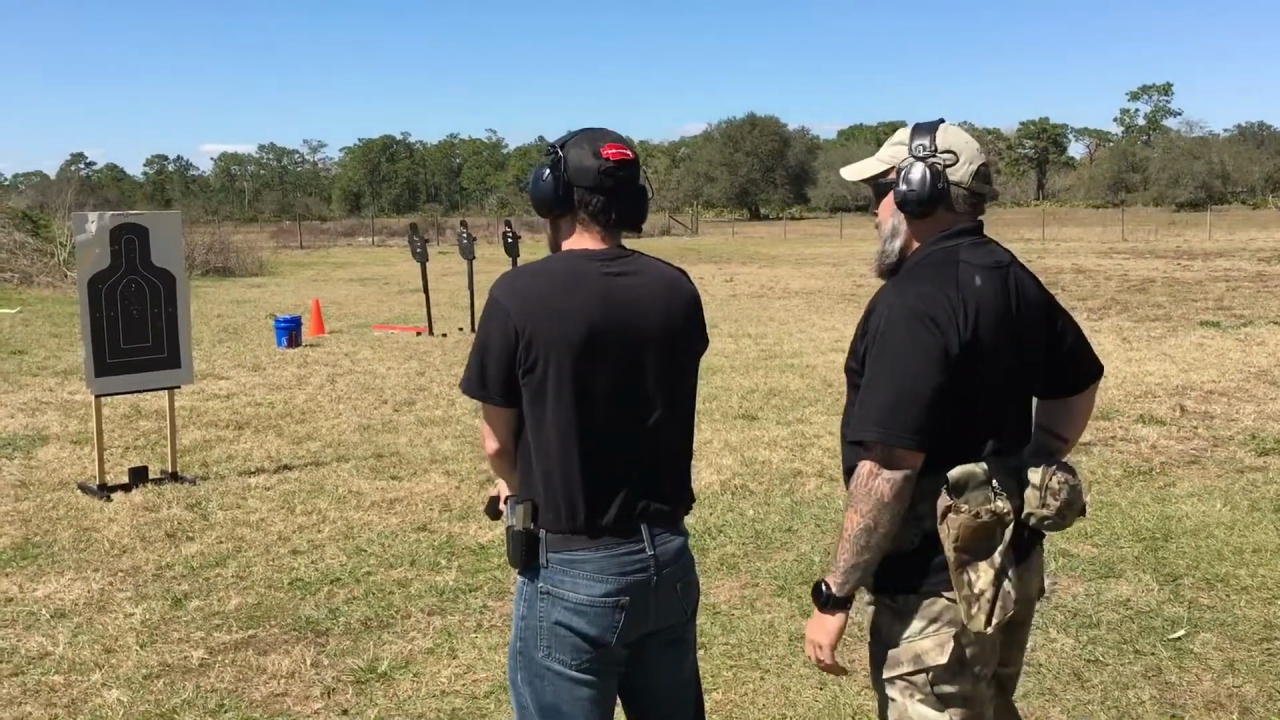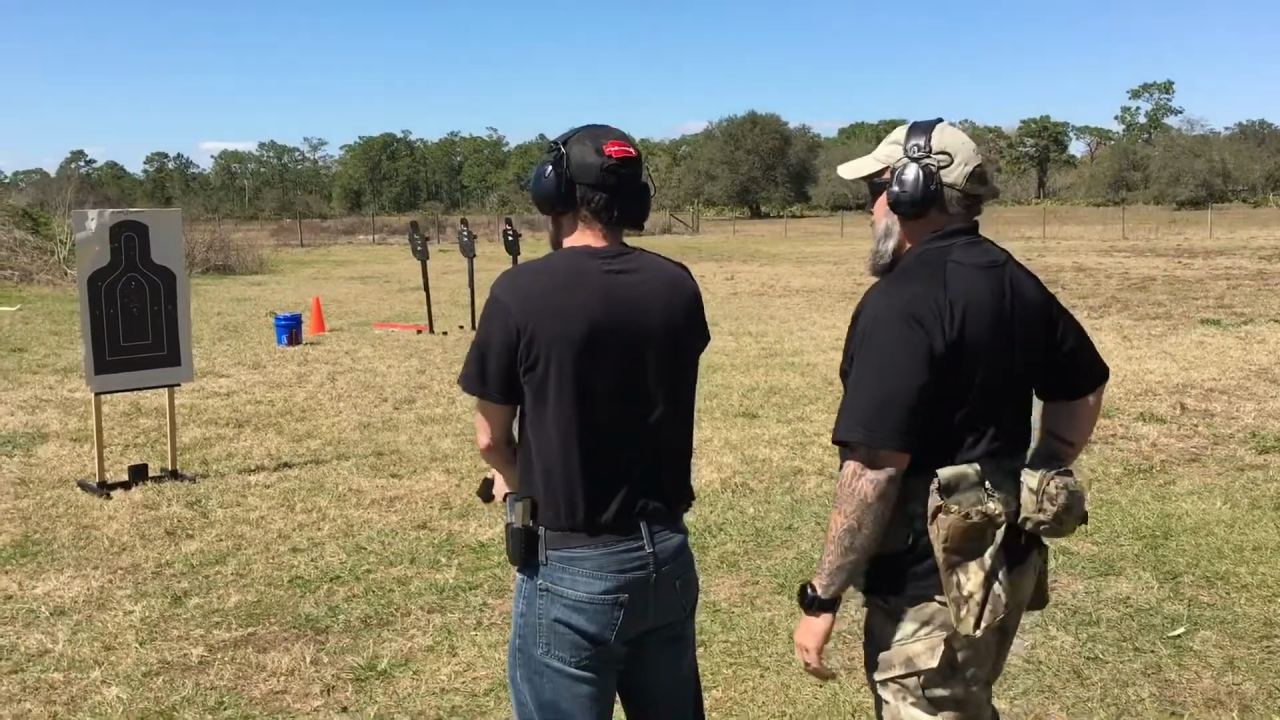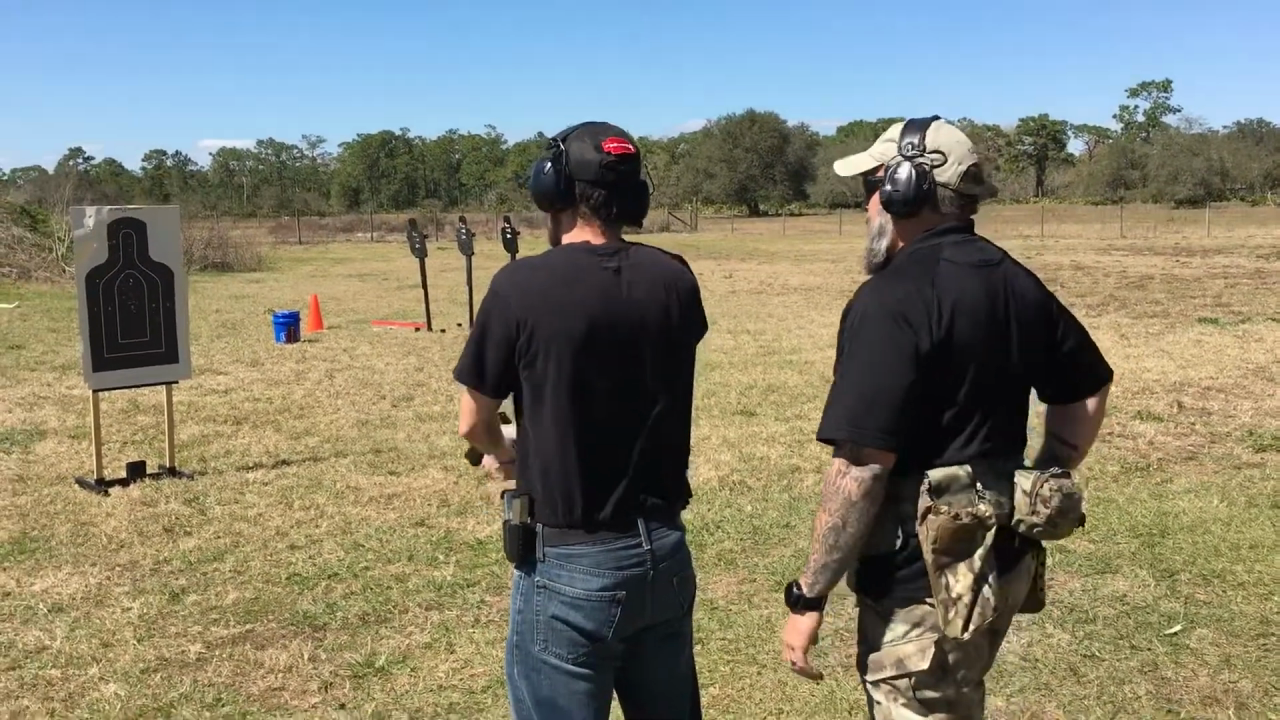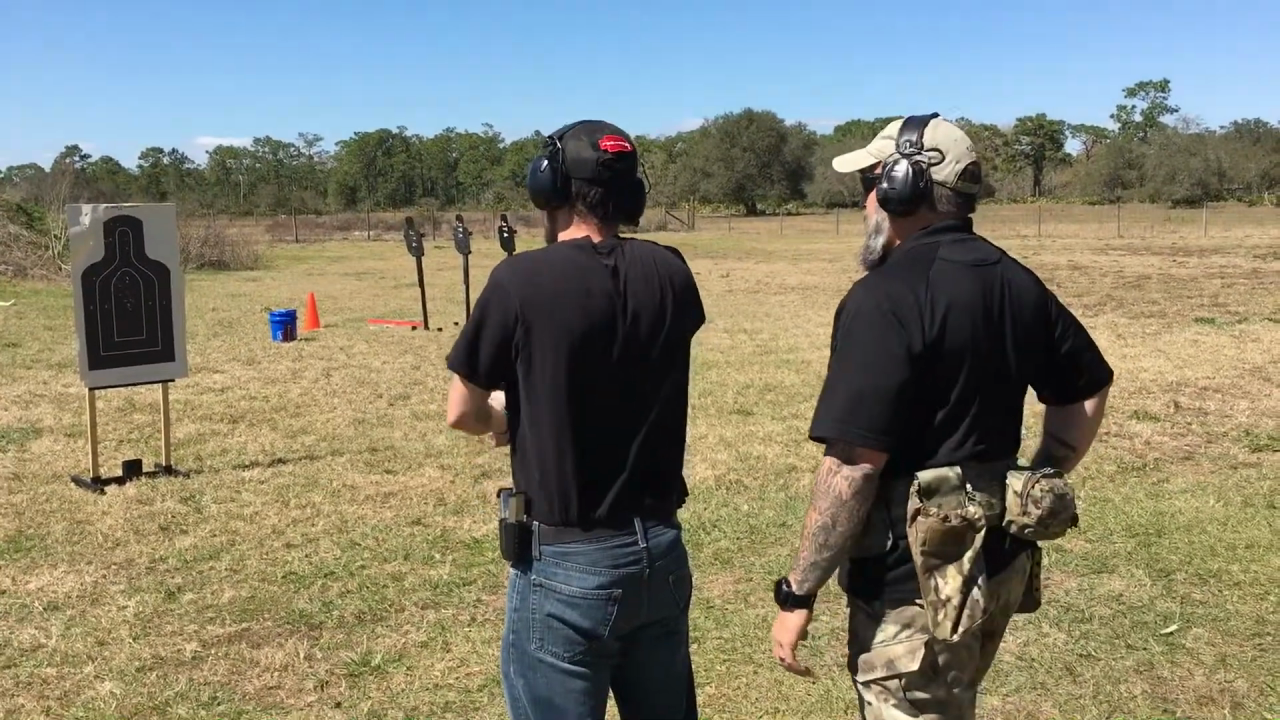
dt=0.1s
person 1, frame 1
left shoulder: (912, 300)
right shoulder: (1016, 281)
left elbow: (888, 466)
right elbow: (1078, 384)
left wrist: (834, 595)
left hip: (938, 573)
right hip: (1011, 552)
person 1, frame 2
left shoulder: (901, 300)
right shoulder: (1015, 281)
left elbow: (873, 466)
right elbow: (1083, 387)
left wrist: (820, 597)
left hip: (931, 574)
right hip: (1008, 553)
person 1, frame 3
left shoulder: (891, 299)
right shoulder: (1015, 282)
left elbow: (860, 465)
right elbow: (1088, 390)
left wrist: (807, 596)
left hip: (925, 576)
right hip: (1005, 553)
person 1, frame 4
left shoulder: (885, 297)
right shoulder: (1014, 281)
left elbow: (852, 464)
right elbow: (1087, 390)
left wrist: (796, 593)
right wrist: (1035, 489)
left hip: (917, 576)
right hip: (999, 553)
person 2, frame 1
left shoulder: (521, 294)
right shoulder: (676, 290)
left elbow: (497, 443)
left wrist: (519, 492)
left hip: (573, 571)
right hip: (667, 557)
person 2, frame 2
left shoulder: (522, 291)
right shoulder: (678, 287)
left elbow: (491, 437)
left wrist: (516, 486)
left hip: (572, 568)
right hip: (666, 554)
person 2, frame 3
left shoulder: (524, 287)
right shoulder: (674, 281)
left elbow: (472, 424)
left wrist: (506, 456)
left hip: (571, 564)
right hip: (664, 551)
person 2, frame 4
left shoulder: (522, 281)
right shoulder: (671, 274)
left elbow: (461, 412)
left wrist: (505, 419)
left hip: (566, 562)
right hip: (660, 549)
